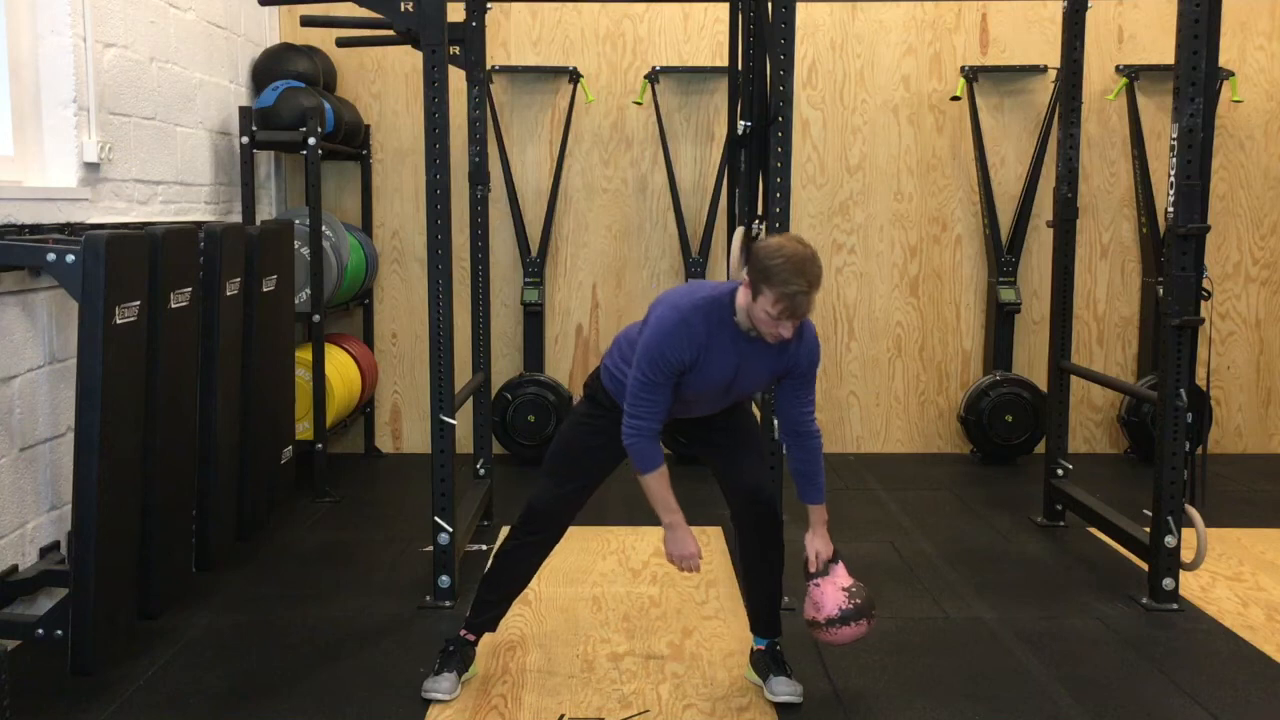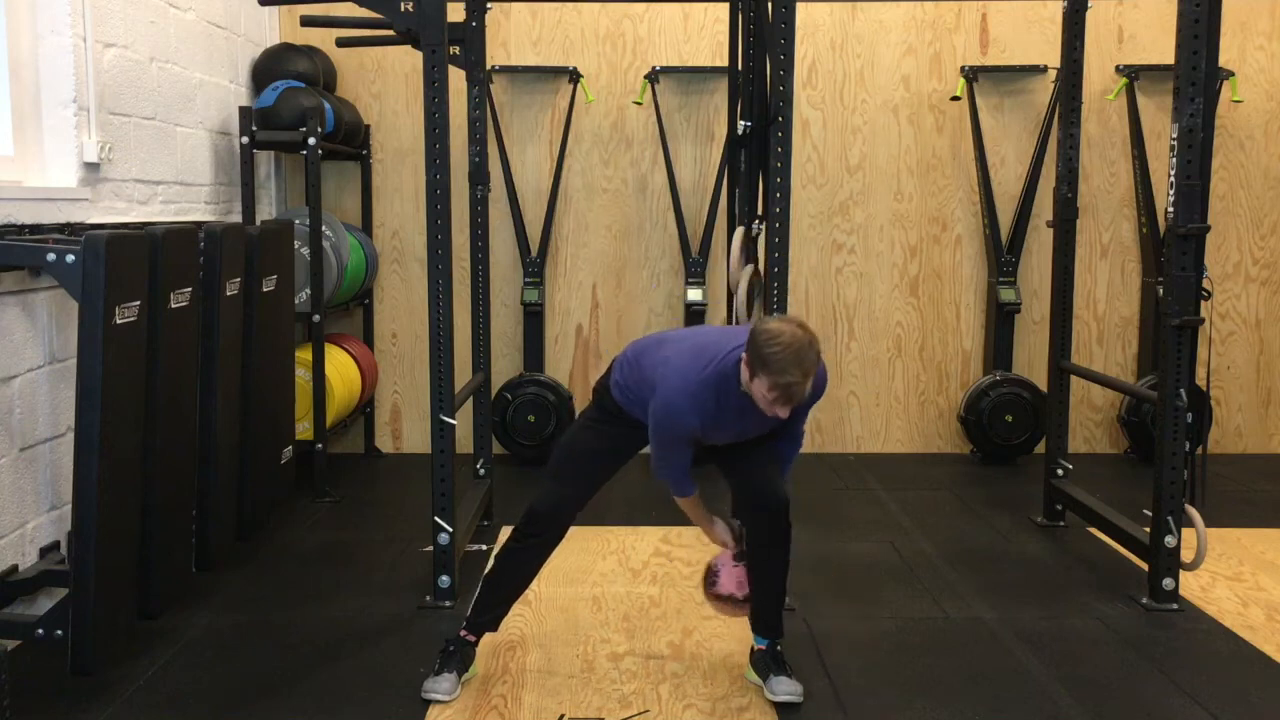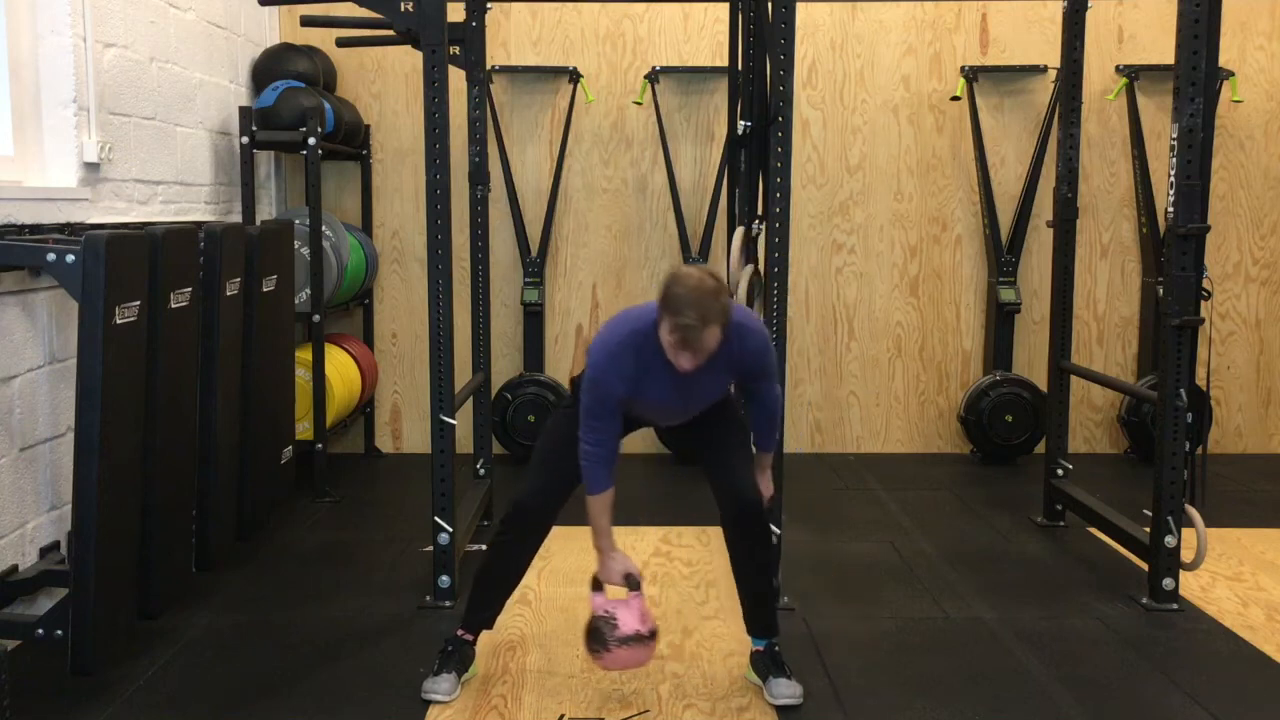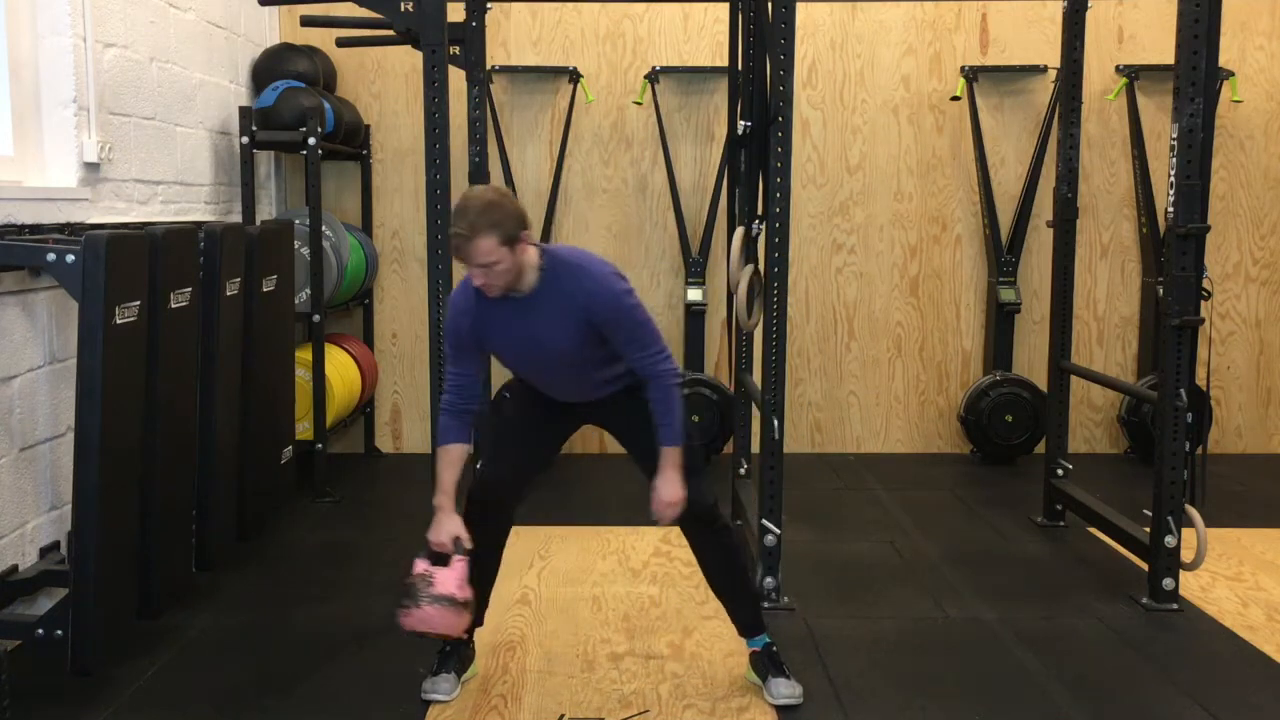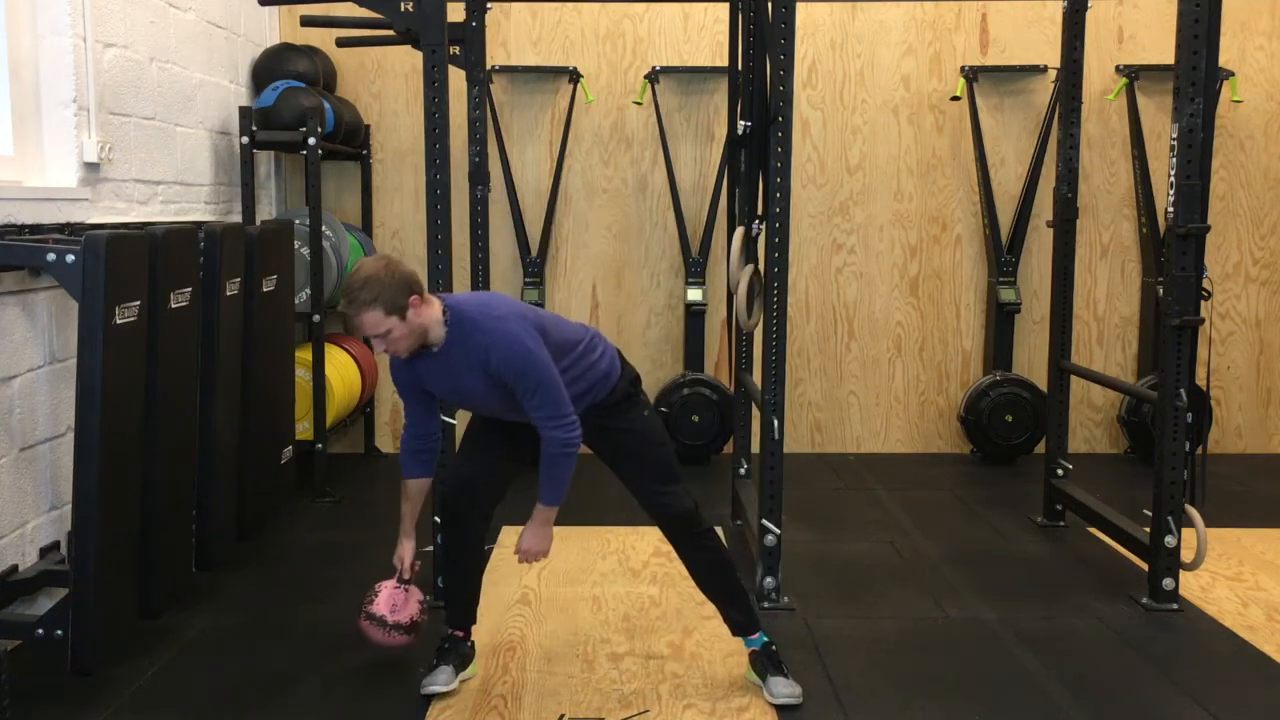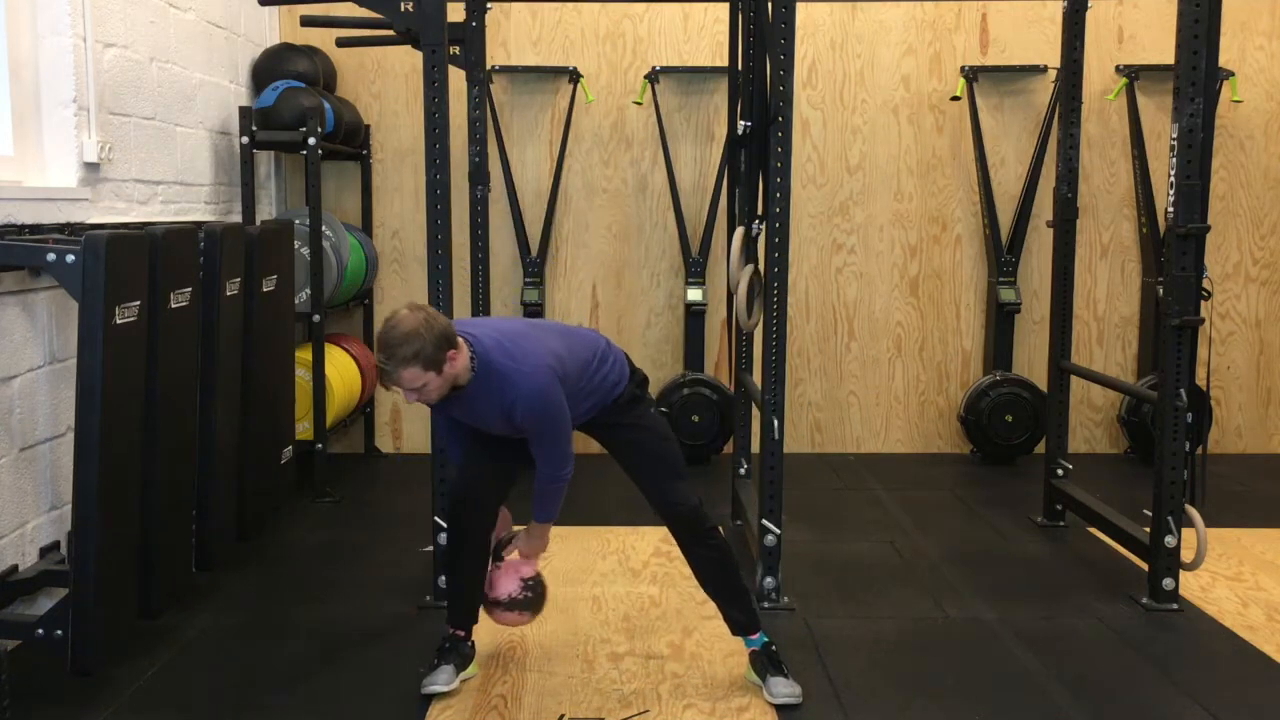
dt=0.5s
person 1, frame 1
left shoulder: (798, 339)
right shoulder: (680, 318)
left elbow: (800, 428)
right elbow: (639, 431)
left wrist: (817, 525)
right wrist: (674, 526)
left hip: (714, 410)
right hip: (620, 401)
left knee: (761, 503)
right knee: (547, 512)
left ankle: (765, 649)
right ankle: (465, 641)
person 1, frame 2
left shoulder: (809, 375)
right shoulder: (686, 390)
left elbow: (789, 433)
right elbow: (672, 471)
left wrist: (762, 489)
right wrist: (708, 524)
right hip: (629, 400)
left knee: (770, 507)
right knee: (550, 512)
left ankle: (766, 648)
right ankle: (465, 641)
person 1, frame 3
left shoulder: (748, 335)
right shoulder: (615, 348)
left elbow: (765, 400)
right elbow: (595, 454)
left wrist: (762, 468)
right wrist: (607, 552)
right hip: (610, 397)
left knee: (745, 504)
right knee: (533, 505)
left ankle: (765, 649)
right ankle: (463, 641)
person 1, frame 4
left shoulder: (591, 281)
right shoulder: (466, 305)
left elbow: (660, 370)
right elbow: (459, 405)
left wrist: (670, 468)
right wrist: (444, 506)
left hip: (626, 389)
right hip: (541, 396)
left knee: (695, 507)
right knee: (487, 497)
left ankle: (760, 646)
right ankle: (461, 642)
person 1, frame 5
left shoulder: (500, 331)
right shoulder: (409, 359)
left elbow: (563, 432)
right elbow: (420, 443)
left wrist: (542, 522)
right wrist: (406, 533)
left hip: (603, 398)
left knee: (675, 512)
right knee: (460, 498)
left ankle: (757, 645)
right ankle: (458, 641)
person 1, frame 6
left shoulder: (525, 379)
right shoulder: (431, 369)
left elbow: (554, 468)
right elbow: (454, 434)
left wrist: (536, 534)
right wrist: (489, 508)
left hip: (611, 395)
left knee: (681, 509)
right knee: (468, 501)
left ankle: (758, 645)
right ankle: (458, 641)
